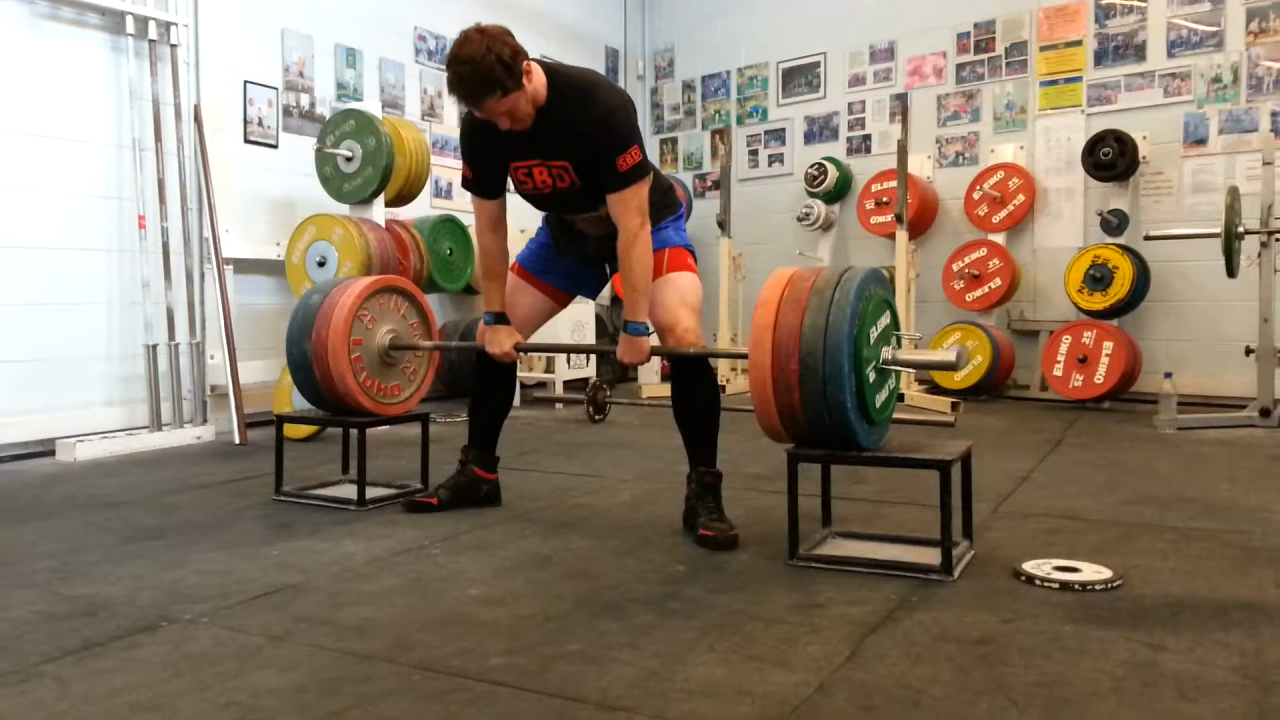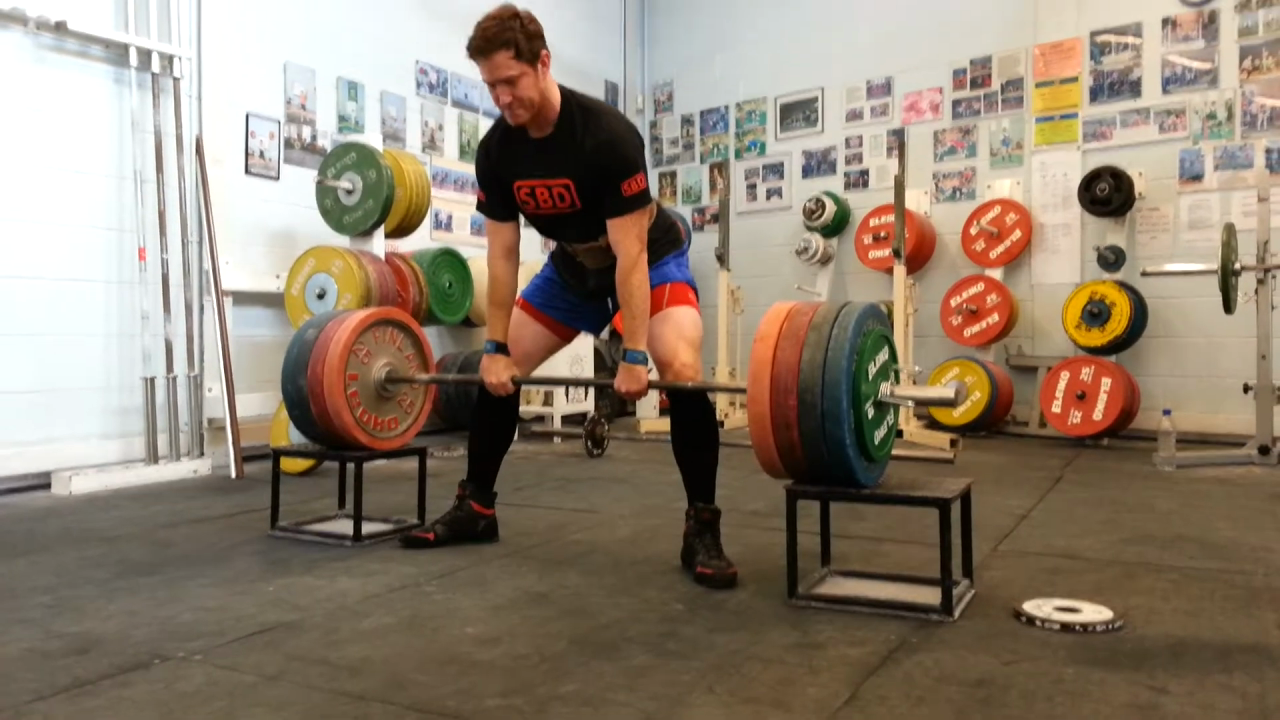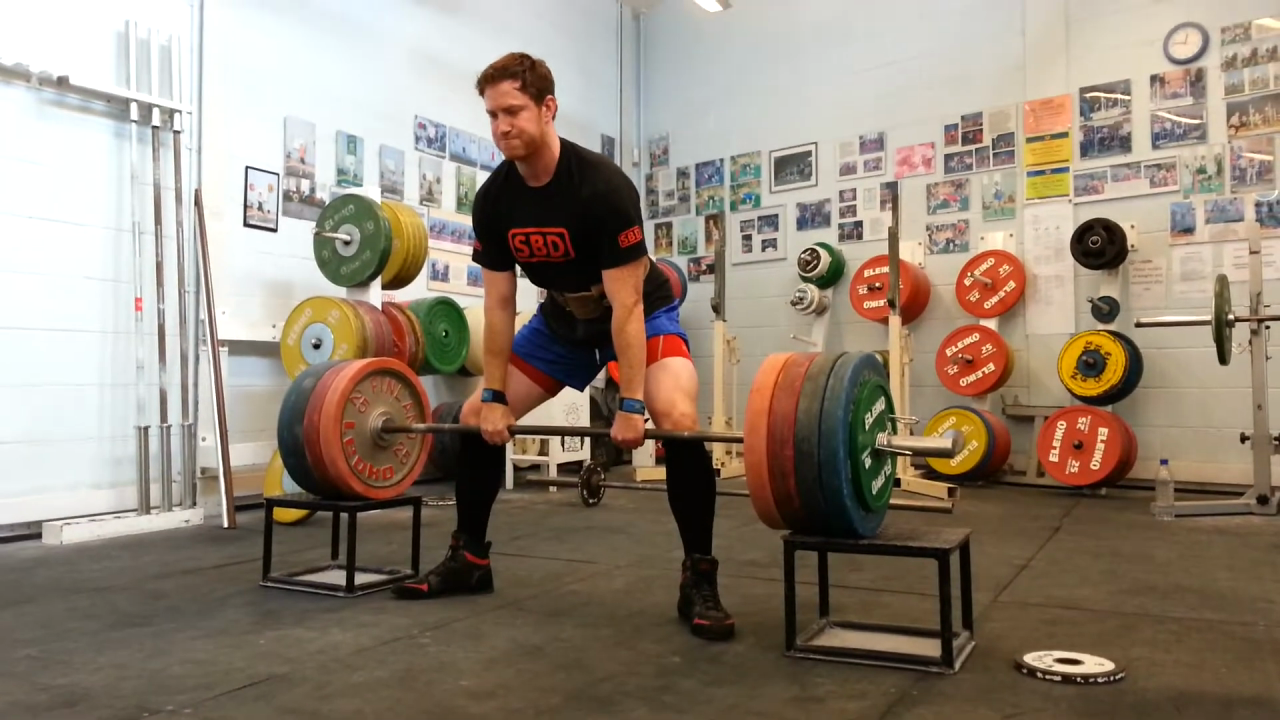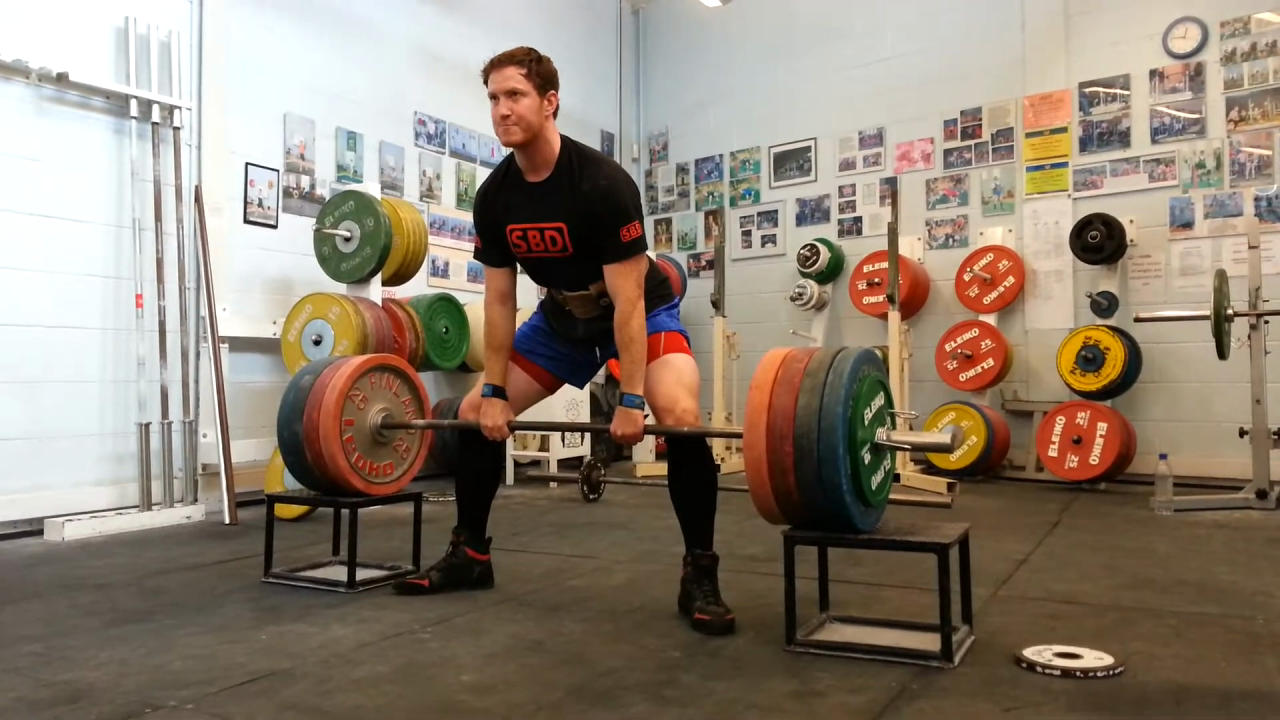
dt=1s
person 1, frame 1
left shoulder: (600, 105)
right shoulder: (479, 127)
left elbow: (631, 224)
right elbow: (490, 228)
left wrist: (635, 326)
right wrist: (495, 318)
left hip: (646, 222)
right hip: (567, 229)
left knee: (682, 335)
right knee: (495, 338)
left ankle: (703, 492)
right ankle: (478, 472)
person 1, frame 2
left shoulder: (607, 134)
right shoulder: (496, 149)
left elbow: (631, 254)
right elbow: (502, 253)
left wrist: (634, 356)
right wrist: (496, 348)
left hip: (651, 260)
right hip: (572, 266)
left knee: (681, 369)
right knee: (495, 373)
left ankle: (702, 529)
right ankle: (476, 507)
person 1, frame 3
left shoulder: (602, 187)
right shoulder: (493, 199)
left elbow: (626, 304)
right elbow: (498, 303)
left wrist: (629, 406)
right wrist: (493, 395)
left hip: (641, 315)
right hip: (562, 318)
left knee: (677, 419)
right knee: (476, 418)
left ankle: (698, 580)
right ankle: (470, 558)
person 1, frame 4
left shoulder: (603, 184)
right shoulder: (494, 195)
left elbow: (628, 300)
right elbow: (499, 299)
left wrist: (630, 401)
right wrist: (493, 392)
left hip: (643, 314)
right hip: (562, 317)
left knee: (680, 417)
right knee: (475, 415)
left ankle: (699, 576)
right ankle: (470, 554)
